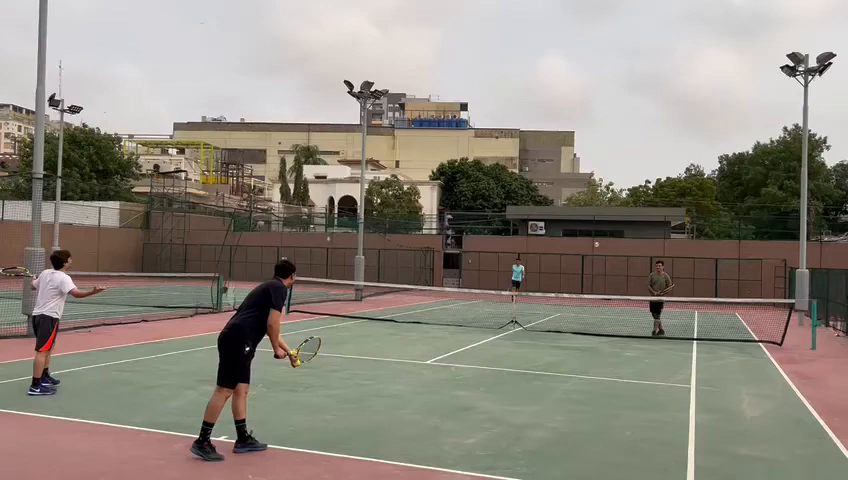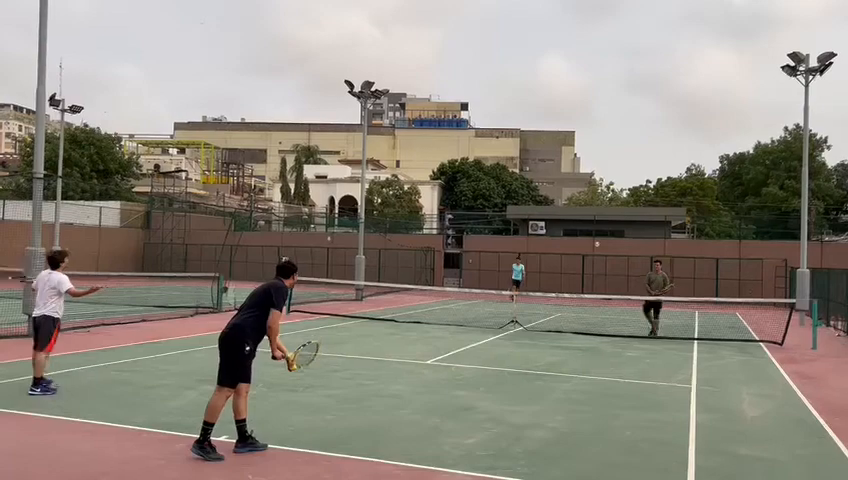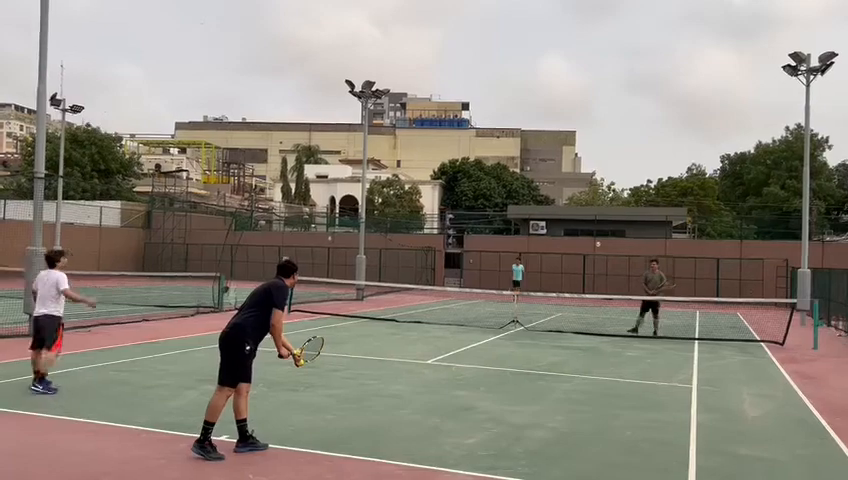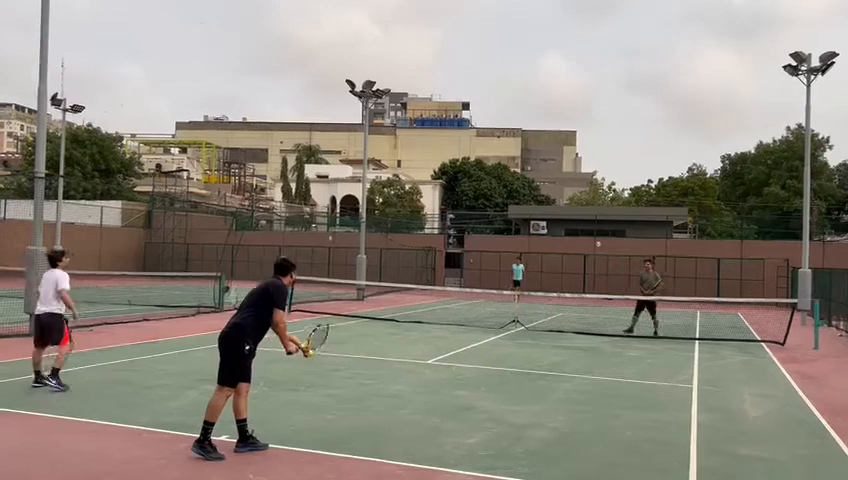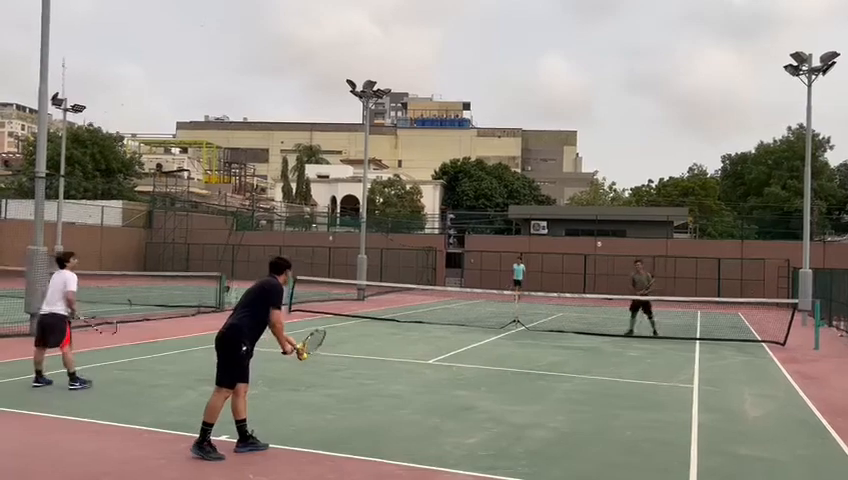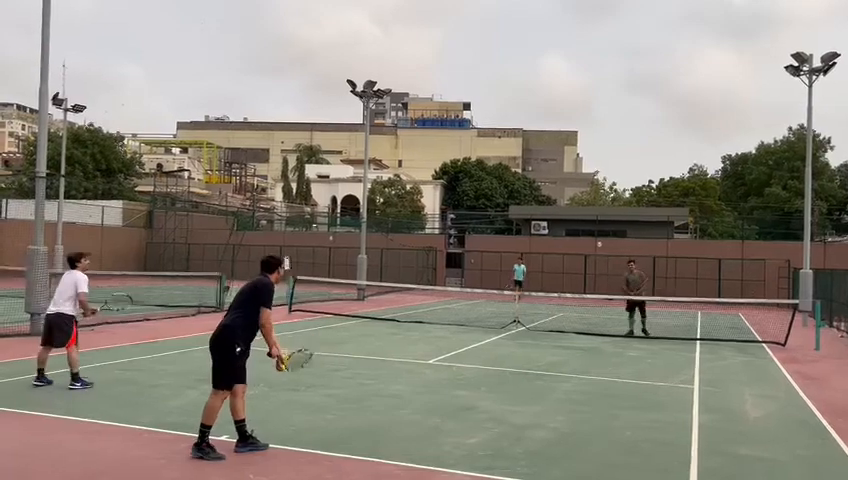
dt=0.2s
person 1, frame 1
left shoulder: (268, 287)
right shoulder: (279, 288)
left elbow: (267, 327)
right elbow: (272, 324)
left wrist: (289, 350)
right wrist: (277, 349)
left hip: (237, 341)
right hip: (237, 341)
left knee: (241, 390)
right knee: (224, 391)
left ankle: (243, 439)
right ankle: (202, 442)
person 1, frame 2
left shoulder: (270, 287)
right shoulder: (280, 288)
left elbow: (267, 328)
right elbow: (272, 324)
left wrist: (286, 353)
right wrist: (274, 351)
left hip: (238, 341)
right hip: (238, 341)
left knee: (241, 390)
right knee: (224, 390)
left ankle: (244, 439)
right ankle: (202, 442)
person 1, frame 3
left shoulder: (271, 287)
right shoulder: (281, 288)
left elbow: (271, 326)
right elbow: (275, 324)
left wrist: (291, 349)
right wrist: (280, 348)
left hip: (238, 341)
right hip: (239, 341)
left knee: (242, 389)
right knee: (225, 390)
left ankle: (244, 439)
right ankle: (203, 441)
person 1, frame 4
left shoulder: (269, 286)
right shoulder: (280, 288)
left elbow: (274, 324)
right elbow: (279, 323)
left wrist: (296, 342)
right wrist: (287, 345)
left hip: (238, 340)
right hip: (238, 340)
left knee: (242, 389)
right knee: (225, 390)
left ankle: (244, 439)
right ankle: (203, 441)
person 1, frame 5
left shoulder: (265, 285)
right shoulder: (275, 286)
left elbow: (271, 323)
right elbow: (275, 322)
left wrist: (292, 342)
right wrist: (284, 345)
left hip: (238, 342)
right hip: (235, 341)
left knee: (240, 390)
right knee: (223, 391)
left ankle: (244, 439)
right ankle: (202, 442)
person 1, frame 6
left shoulder: (258, 284)
right shoulder: (266, 285)
left elbow: (260, 324)
right elbow: (265, 322)
left wrist: (277, 347)
right wrist: (273, 348)
left hip: (234, 344)
right hip: (229, 342)
left knee: (238, 390)
right knee: (220, 392)
left ankle: (244, 439)
right ankle: (201, 444)
person 2, frame 1
left shoulder: (45, 273)
right shoulder: (63, 278)
left elbow: (34, 286)
right elbow: (76, 293)
left wrist: (37, 279)
right wrist: (93, 292)
left hip: (38, 315)
right hip: (49, 317)
left knee: (45, 348)
right knee: (42, 350)
left ankle: (45, 376)
right ankle: (35, 386)
person 2, frame 2
left shoulder: (42, 274)
right shoulder: (61, 278)
left elbow: (34, 287)
right elbow: (73, 292)
right wrist: (90, 291)
left hip: (37, 315)
right hip: (49, 318)
left knee: (38, 349)
right knee: (44, 351)
left ankle: (39, 378)
right ankle: (36, 386)
person 2, frame 3
left shoulder: (42, 274)
right shoulder: (60, 276)
left elbow: (34, 291)
right elbow: (68, 294)
right wrist: (86, 300)
left hip: (38, 315)
right hip: (52, 317)
left knee: (37, 348)
right knee: (53, 350)
left ankle: (38, 377)
right ankle: (39, 382)
person 2, frame 4
left shoulder: (47, 274)
right shoulder: (62, 275)
right elbow: (64, 295)
right wrist: (74, 309)
left hip: (39, 313)
right hip: (54, 315)
left knee: (39, 347)
right knee: (66, 345)
left ankle: (38, 378)
right ankle: (53, 376)
person 2, frame 5
left shoulder: (56, 275)
right shoulder: (71, 276)
right elbow: (70, 297)
left wrist: (69, 310)
right wrist: (73, 311)
left hip: (44, 313)
right hip: (58, 315)
left knee: (40, 347)
right knee: (66, 347)
left ankle: (39, 378)
right ankle: (74, 380)
person 2, frame 6
left shoulder: (67, 274)
right shoulder: (81, 277)
right elbow: (82, 298)
left wrist: (86, 309)
right wrist: (87, 311)
left hip: (51, 313)
right hip: (65, 315)
left knee: (46, 346)
right knee: (72, 347)
left ankle: (40, 377)
right ankle: (75, 380)
